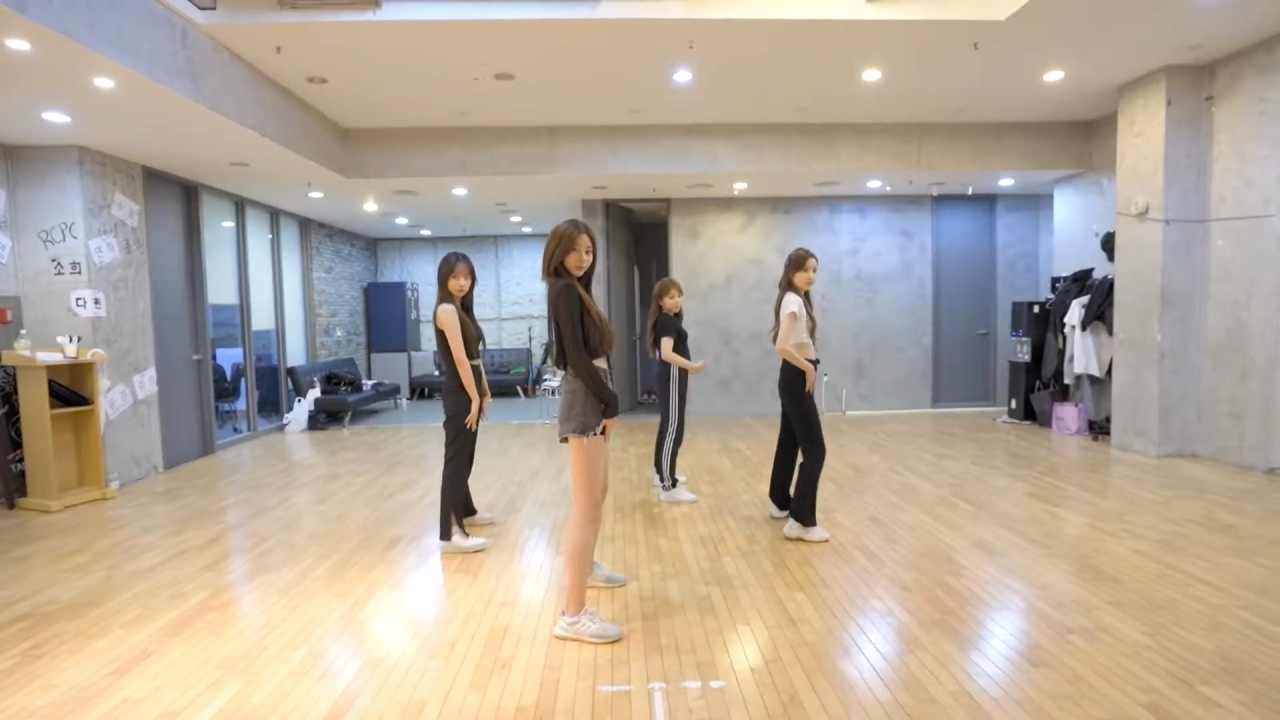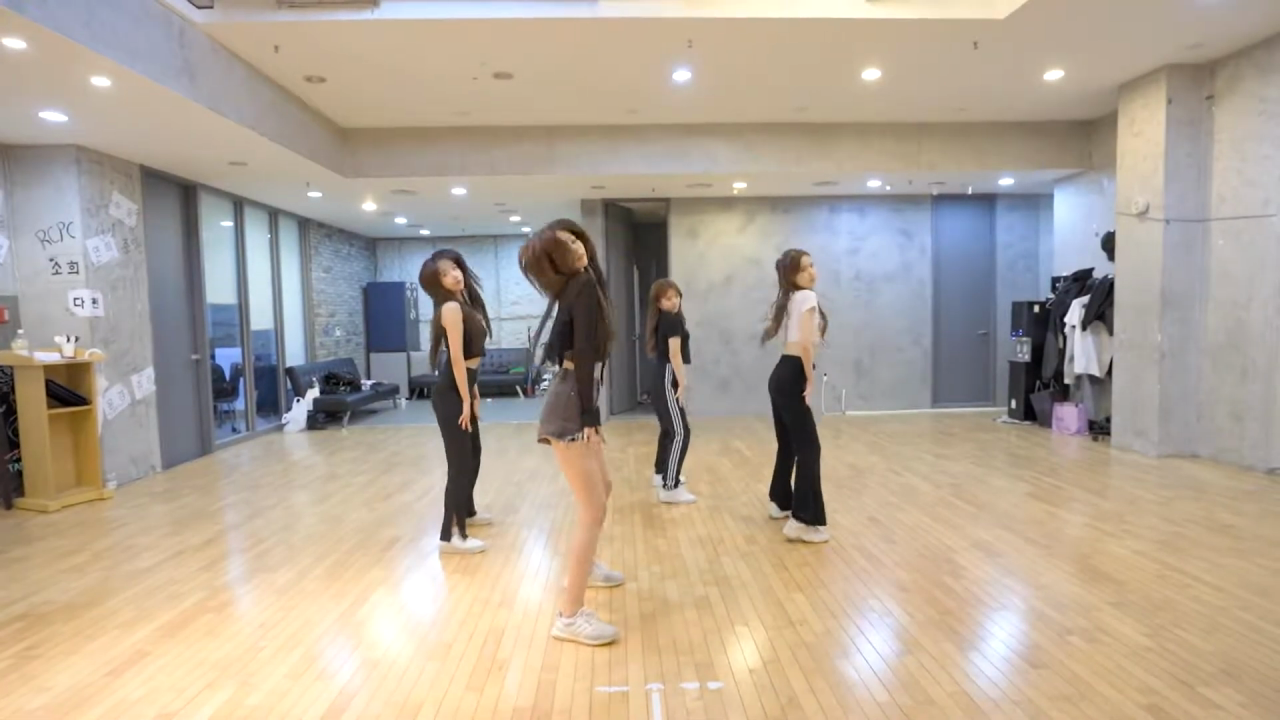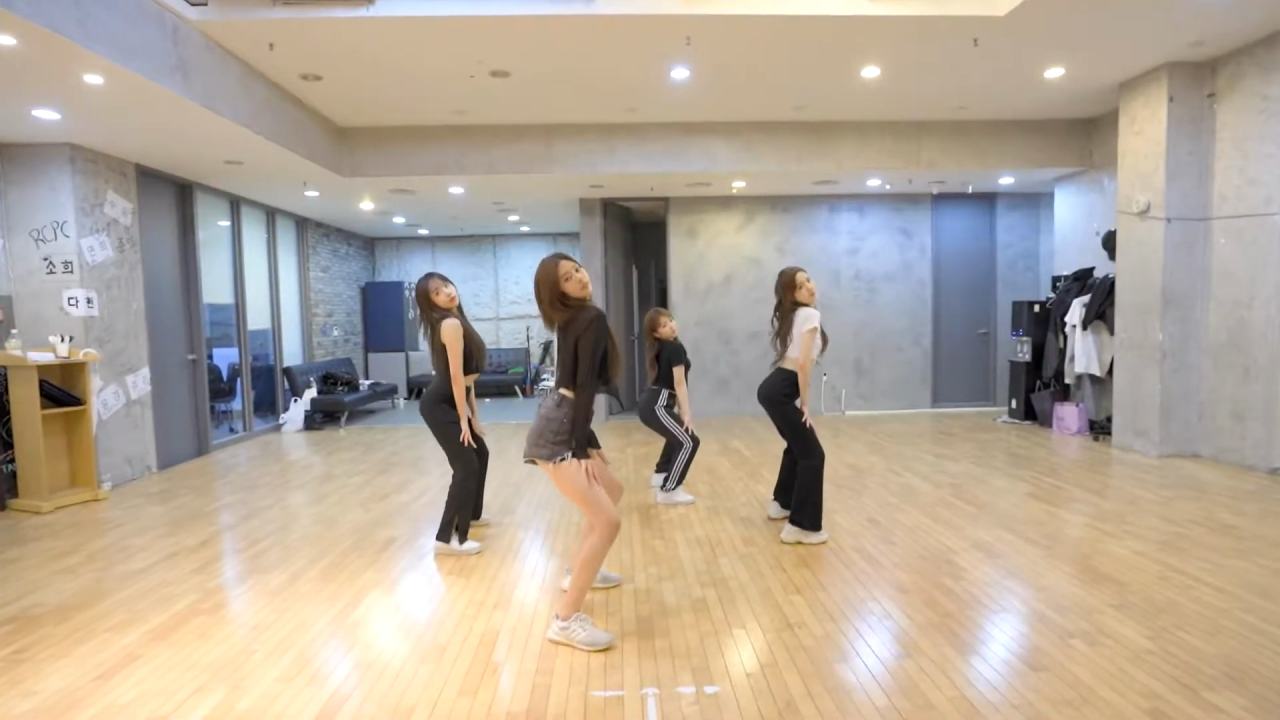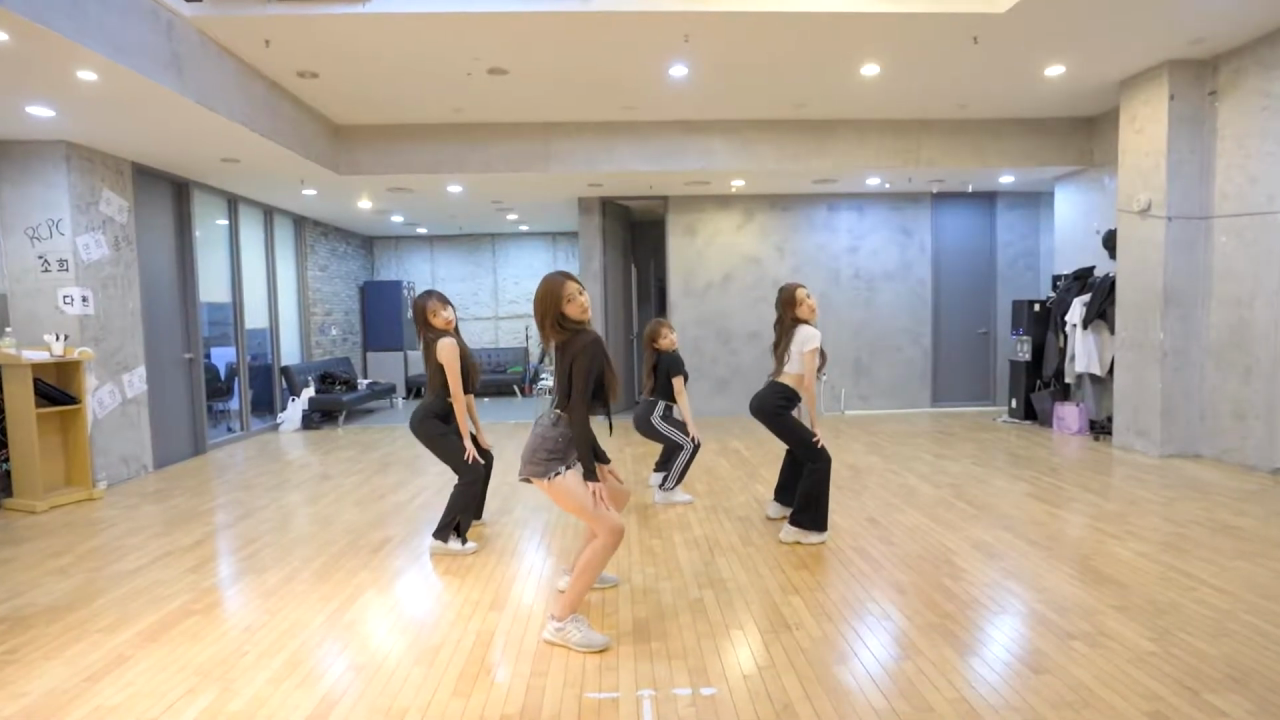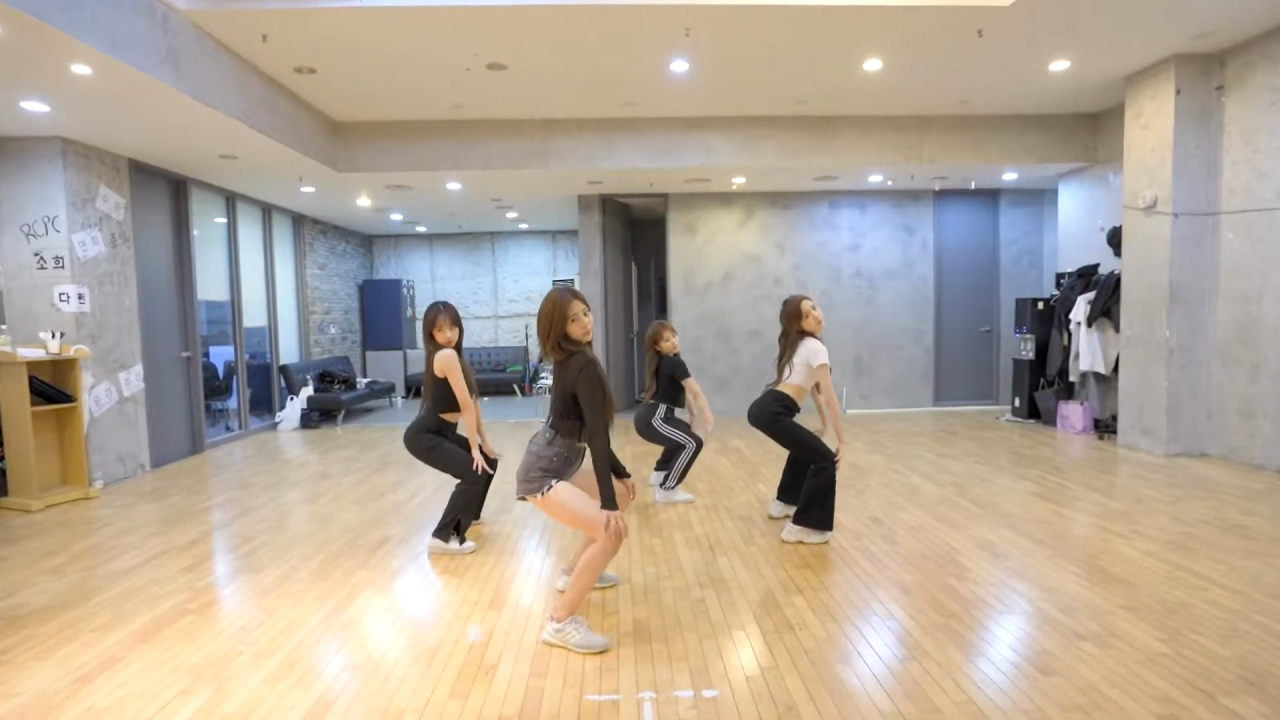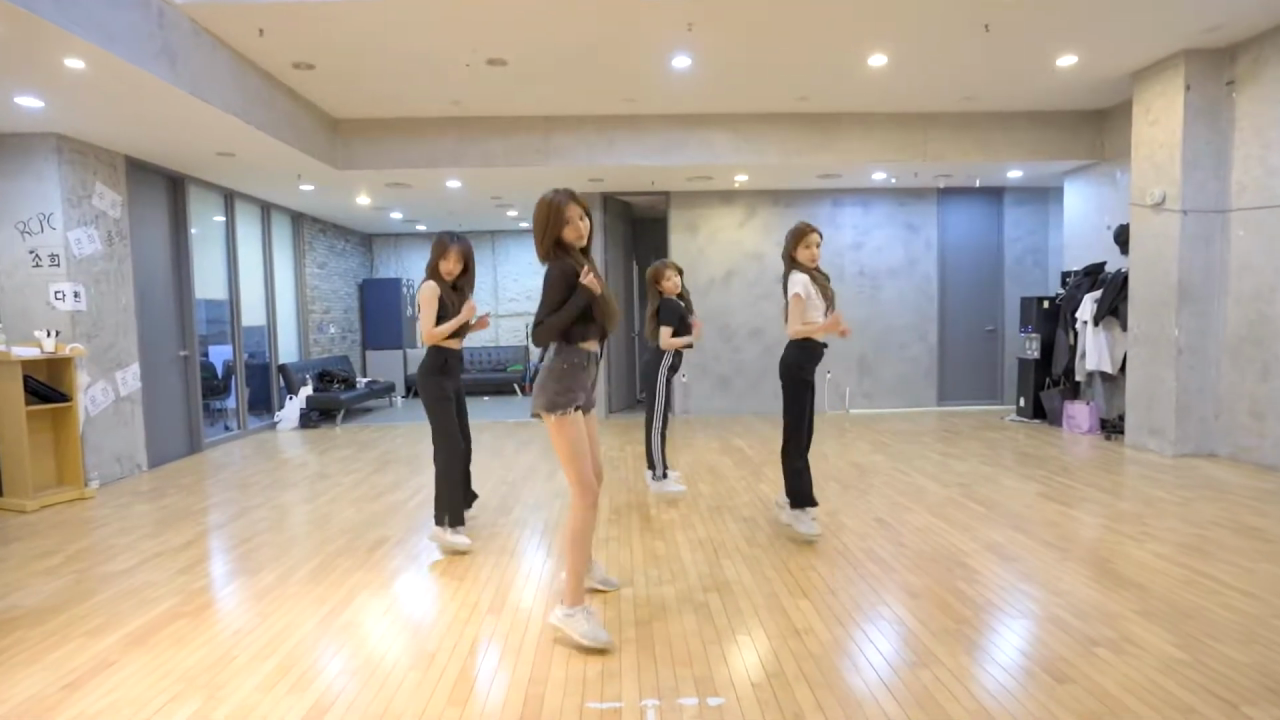
dt=0.4s
person 1, frame 1
left shoulder: (574, 288)
right shoulder: (564, 289)
right elbow: (577, 356)
left wrist: (606, 402)
right wrist: (611, 403)
left hip: (591, 398)
right hip: (584, 401)
left knee: (598, 493)
right knee: (586, 506)
left ankle: (585, 567)
right ankle: (572, 615)
person 1, frame 2
left shoulder: (579, 285)
right shoulder: (583, 283)
right elbow: (583, 353)
left wrist: (589, 416)
right wrist: (590, 417)
left hip: (573, 402)
right hip: (569, 408)
left knee: (601, 488)
right knee: (593, 507)
left ankle: (584, 567)
right ankle: (569, 616)
person 1, frame 3
left shoulder: (573, 320)
right shoulder: (592, 318)
right elbow: (585, 386)
left wrist: (589, 442)
right wrist: (582, 450)
left hip: (562, 426)
right hip: (556, 435)
left knee: (612, 491)
right knee: (606, 520)
left ankle: (580, 571)
right ankle: (566, 620)
person 1, frame 4
left shoulder: (570, 341)
right shoulder: (588, 343)
right elbow: (578, 411)
left wrist: (599, 460)
right wrist: (590, 474)
left hip: (558, 445)
right hip: (549, 453)
left knee: (617, 495)
right knee: (611, 528)
left ankle: (576, 572)
right ankle: (562, 621)
person 1, frame 5
left shoulder: (569, 359)
right shoulder: (584, 364)
left elbow: (589, 430)
right elbow: (597, 433)
left wrist: (618, 479)
right wrist: (608, 500)
left hip: (556, 461)
right hip: (544, 470)
left knee: (623, 495)
right knee: (611, 528)
left ankle: (574, 572)
right ankle: (561, 621)
person 1, frame 6
left shoulder: (576, 264)
right shoulder: (561, 269)
right elbow: (544, 328)
right wrist: (585, 293)
left hip: (582, 379)
right hip: (562, 383)
left knee: (593, 479)
right knee: (585, 489)
left ankle: (584, 567)
right ankle: (570, 606)
person 2, frame 1
left shoulder: (462, 308)
right shoulder: (446, 309)
right elbow: (459, 357)
left wrist: (484, 391)
right wrist: (474, 398)
left hip: (470, 389)
right hip: (459, 391)
left knee: (465, 456)
right knee: (456, 459)
left ankle: (465, 510)
right ankle: (450, 534)
person 2, frame 2
left shoulder: (465, 304)
right shoulder: (451, 307)
right elbow: (457, 357)
left wrist: (474, 396)
right wrist: (466, 401)
left hip: (462, 387)
right hip: (450, 392)
left knee: (472, 453)
right knee: (461, 460)
left ankle: (466, 512)
right ankle: (451, 536)
person 2, frame 3
left shoulder: (458, 320)
right shoulder: (450, 323)
left elbow: (469, 374)
right elbow: (456, 375)
left wrist: (474, 415)
right wrist: (463, 420)
left hip: (448, 402)
right hip: (439, 404)
left knee: (480, 454)
right knee: (467, 465)
left ankle: (470, 514)
right ankle: (447, 538)
person 2, frame 4
left shoulder: (452, 340)
right shoulder: (447, 343)
left elbow: (467, 391)
right elbow: (457, 394)
left wrist: (478, 432)
right wrist: (466, 437)
left hip: (441, 418)
right hip: (429, 421)
left knee: (484, 457)
right knee: (472, 471)
left ankle: (470, 514)
right ankle: (444, 538)
person 2, frame 5
left shoulder: (455, 356)
right shoulder: (445, 356)
left elbow: (469, 404)
right elbow: (467, 404)
left wrist: (484, 443)
right wrist: (476, 445)
left hip: (442, 432)
right hip: (424, 436)
left knee: (487, 463)
right knee: (474, 473)
left ankle: (467, 515)
right ankle: (444, 537)
person 2, frame 6
left shoulder: (454, 289)
right shoulder: (431, 287)
right elbow: (427, 336)
left wrist: (472, 324)
right wrist: (462, 318)
left hip: (450, 372)
right hip: (435, 374)
left knee: (462, 443)
right knee: (450, 448)
left ankle: (457, 507)
right ankle: (446, 524)
person 3, frame 1
left shoulder: (797, 300)
right shoulder: (793, 301)
right elbow: (782, 347)
left wrist: (806, 368)
right wrist: (809, 368)
left hip: (793, 379)
right hip: (797, 380)
left knee: (790, 442)
right knee: (814, 450)
left ankle: (781, 502)
right ankle: (800, 521)
person 3, frame 2
left shoulder: (789, 299)
right shoulder: (807, 297)
right elbow: (805, 344)
left wrist: (804, 379)
right wrist: (810, 380)
left hip: (781, 376)
right hip: (791, 377)
left knee: (789, 443)
right knee: (808, 447)
left ankle: (780, 502)
right ankle: (803, 522)
person 3, frame 3
left shoulder: (791, 316)
right shoulder: (810, 315)
right elbow: (804, 364)
left wrist: (799, 402)
right wrist: (804, 404)
left hip: (772, 387)
right hip: (780, 392)
left knee: (798, 446)
right knee: (812, 455)
left ankle: (782, 503)
right ankle: (800, 526)
person 3, frame 4
left shoulder: (792, 333)
right shoulder: (810, 333)
right elbow: (809, 383)
left wrist: (806, 425)
right wrist: (815, 425)
left hip: (765, 400)
right hip: (774, 405)
left knee: (801, 445)
right knee: (819, 458)
left ankle: (782, 502)
right ankle: (801, 526)
person 3, frame 5
left shoulder: (799, 344)
right shoulder: (816, 348)
left elbow: (815, 391)
right elbow: (829, 397)
left wrist: (824, 421)
right wrist: (840, 439)
left hip: (762, 408)
right hip: (771, 413)
left knee: (804, 448)
right knee: (824, 459)
left ankle: (784, 501)
right ankle: (803, 526)
person 3, frame 6
left shoulder: (813, 278)
right shoulder: (800, 279)
right elbow: (793, 329)
left wrist: (834, 328)
right wrist: (826, 327)
left hip: (806, 359)
right hip: (798, 359)
left knee: (800, 431)
right knee: (797, 433)
left ankle: (791, 499)
right ankle: (796, 507)
person 4, frame 1
left shoulder: (668, 320)
right shoulder: (668, 321)
right elbow: (666, 354)
left wrist: (687, 365)
right wrist: (690, 366)
left hip: (671, 377)
right hip: (673, 378)
left knee: (667, 428)
right knee: (674, 431)
left ankle: (662, 473)
right ankle: (669, 488)
person 4, frame 2
left shoulder: (663, 320)
right shoulder: (673, 320)
right elbow: (675, 355)
left wrist: (678, 382)
right wrist: (682, 384)
left hip: (661, 379)
right hip: (666, 381)
left knee: (670, 428)
right knee: (680, 432)
left ankle: (661, 473)
right ankle: (669, 488)
person 4, frame 3
left shoulder: (662, 348)
right shoulder: (675, 348)
right elbow: (679, 383)
left wrist: (680, 410)
right wrist: (686, 413)
left hip: (650, 404)
right hip: (656, 406)
left knee: (679, 434)
right knee: (689, 441)
left ankle: (661, 474)
right ankle: (668, 491)
person 4, frame 4
left shoulder: (661, 359)
right shoulder: (673, 359)
left elbow: (672, 393)
right elbow: (680, 394)
left wrist: (686, 423)
right wrist: (690, 424)
left hip: (647, 414)
right hip: (652, 417)
left knee: (679, 436)
right knee: (690, 442)
left ankle: (659, 473)
right ankle: (666, 490)
person 4, frame 5
left shoulder: (669, 362)
right shoulder: (674, 364)
left elbow: (686, 391)
right elbow: (695, 392)
left wrist: (696, 419)
right wrist: (709, 420)
left hip: (651, 415)
right hip: (651, 419)
left knee: (679, 434)
right knee: (694, 442)
left ankle: (660, 472)
right ankle: (666, 489)
person 4, frame 6
left shoulder: (671, 304)
right shoulder: (670, 306)
right elbow: (665, 342)
left wrist: (690, 326)
right wrist: (692, 337)
left hip: (659, 365)
right hip: (660, 367)
left knee: (657, 419)
right knee: (657, 420)
left ankle: (659, 469)
right ankle: (659, 478)
